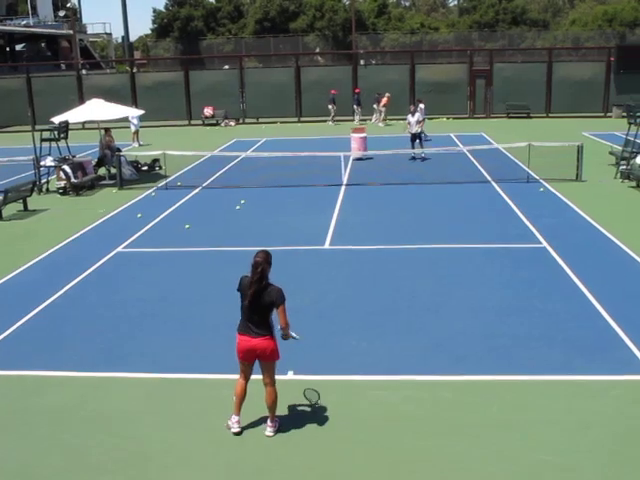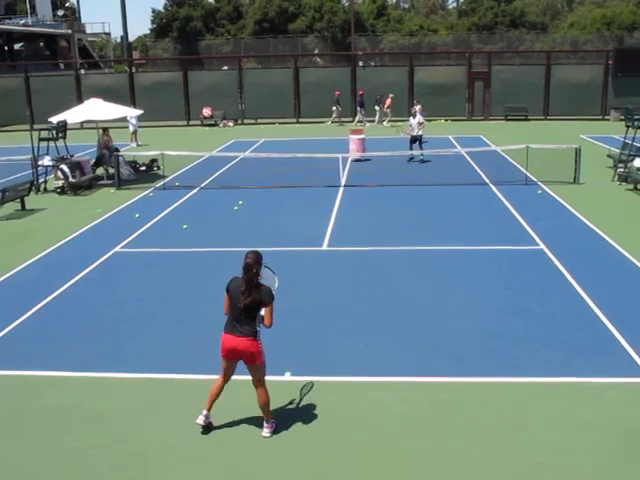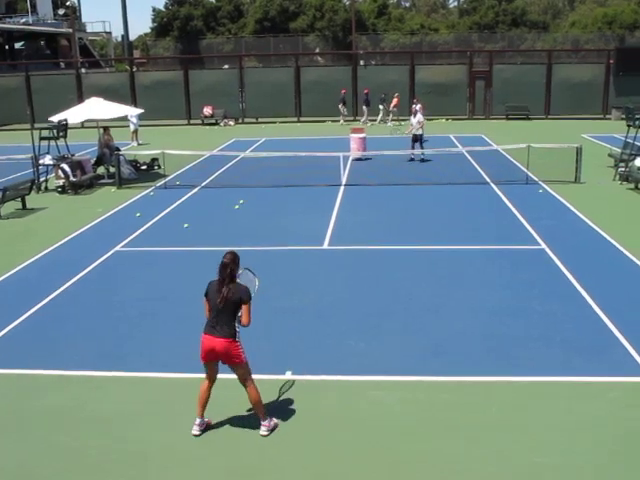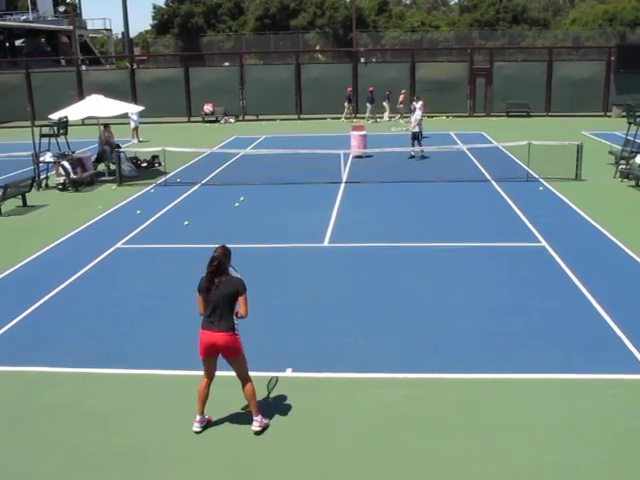
dt=0.3s
person 1, frame 1
left shoulder: (244, 282)
right shoulder: (276, 292)
right elbow: (284, 324)
right wrist: (287, 333)
left hip: (244, 340)
right hip: (265, 342)
left knee: (243, 379)
right knee: (269, 383)
left ankle: (235, 421)
right ankle: (271, 424)
person 1, frame 2
left shoulder: (233, 283)
right shoulder: (265, 291)
left elbow: (227, 310)
right elbow: (268, 323)
left hip: (228, 338)
right hip: (249, 342)
left knee: (224, 378)
right knee: (259, 384)
left ankle: (205, 415)
right ankle: (268, 424)
person 1, frame 3
left shoulder: (211, 286)
right shoulder: (242, 290)
left elbow: (207, 314)
right elbow: (246, 322)
left hip: (207, 340)
right hip: (228, 343)
left knee: (208, 380)
right knee: (247, 382)
left ankle: (199, 422)
right ankle: (264, 423)
person 1, frame 4
left shoulder: (203, 282)
right shoulder: (237, 282)
left elbow: (201, 311)
right elbow: (243, 313)
left hip: (206, 335)
right hip: (227, 336)
left knee: (207, 377)
right knee: (244, 378)
left ankle: (199, 419)
right ankle: (257, 419)
